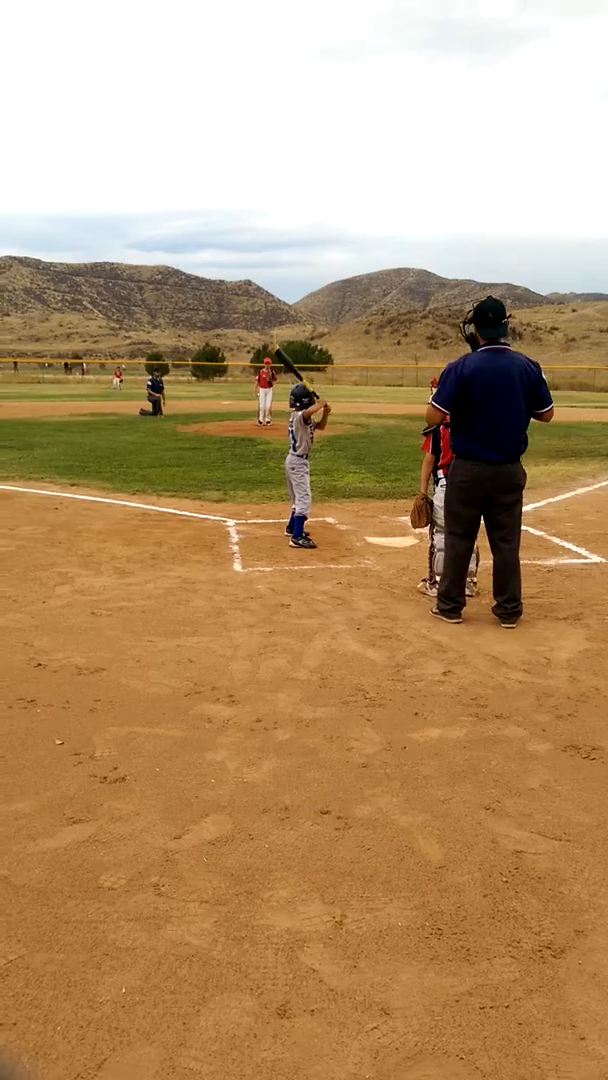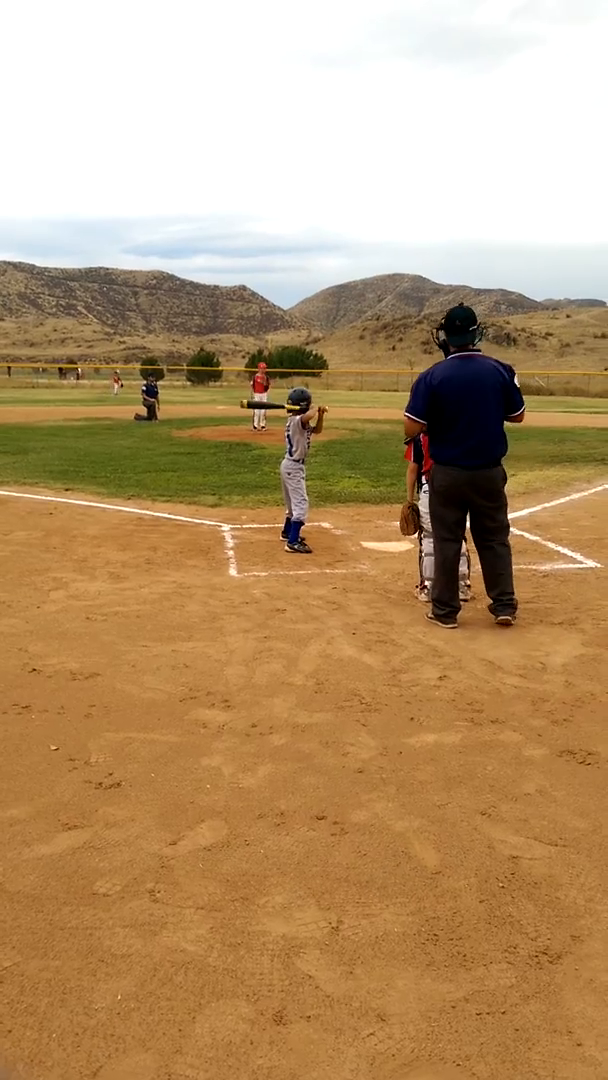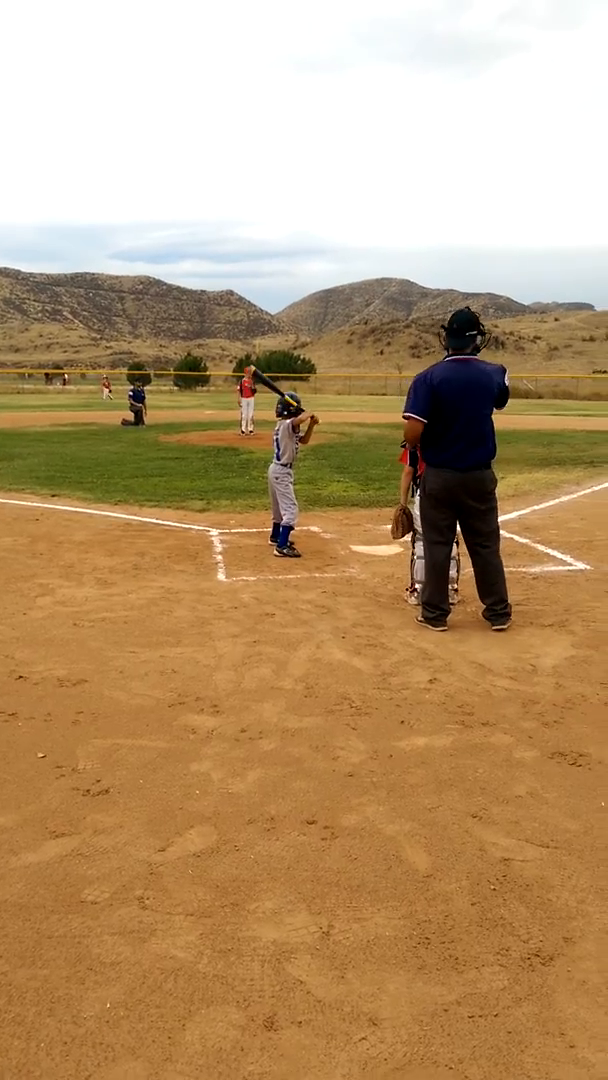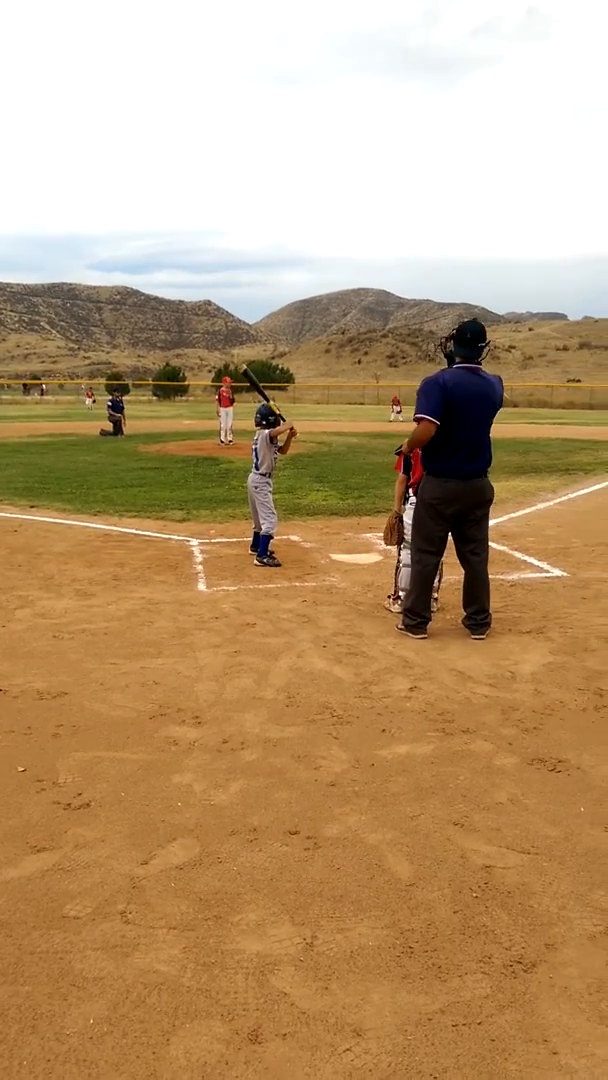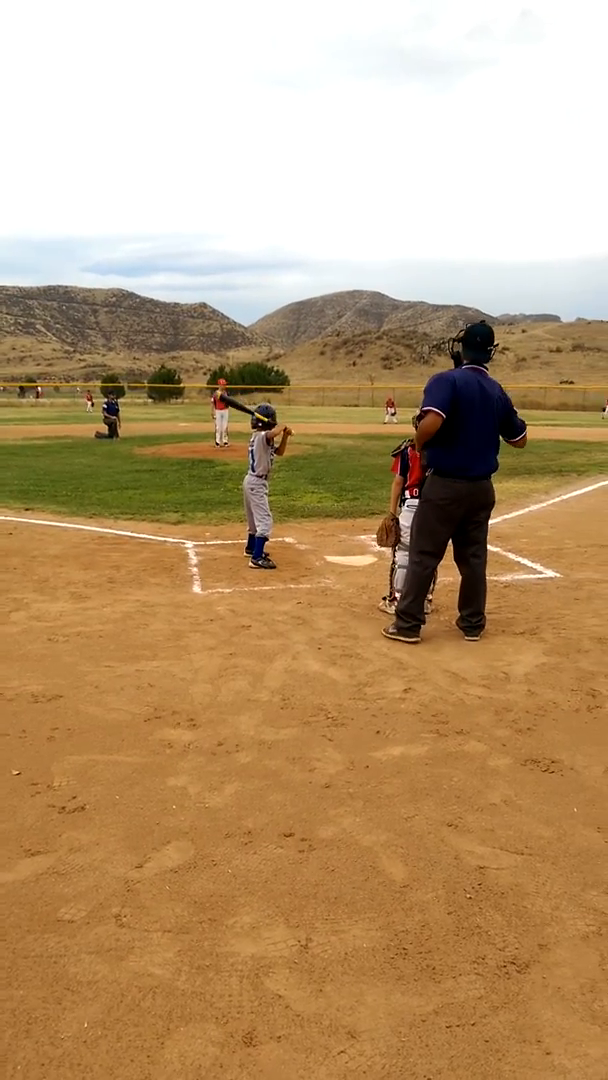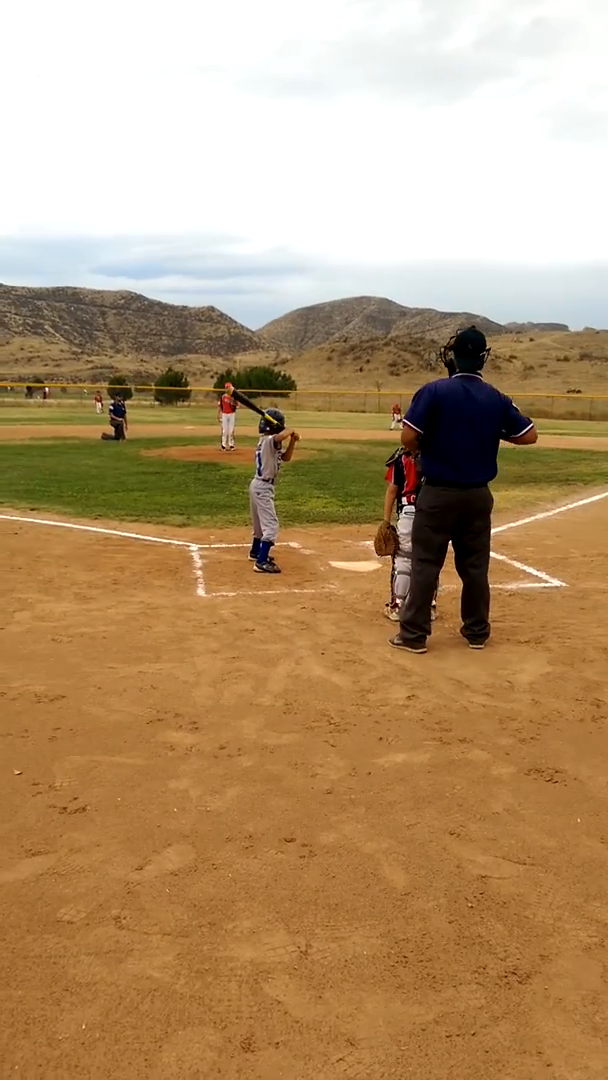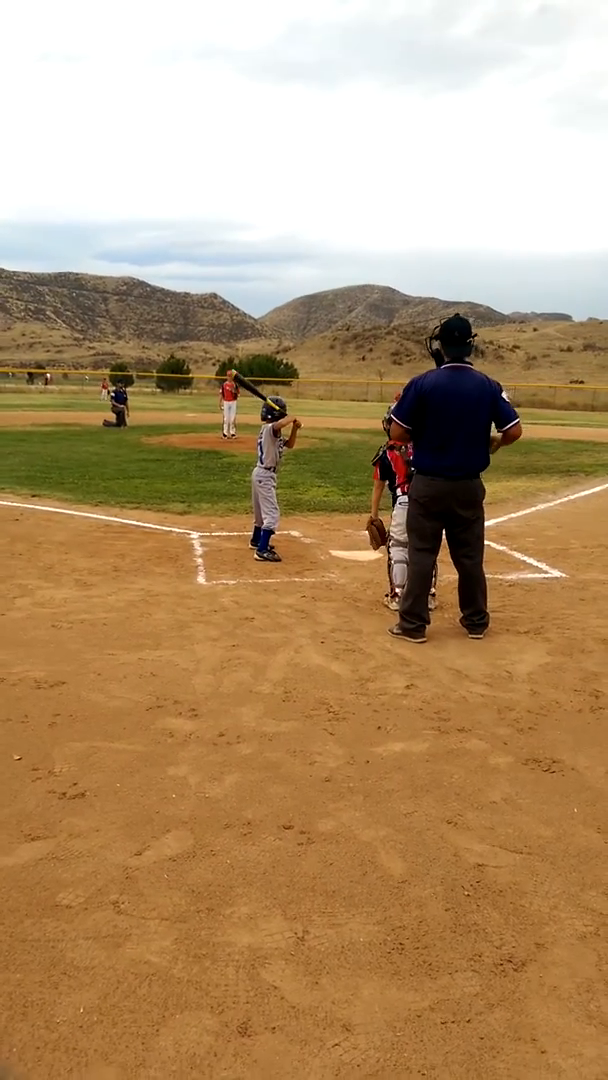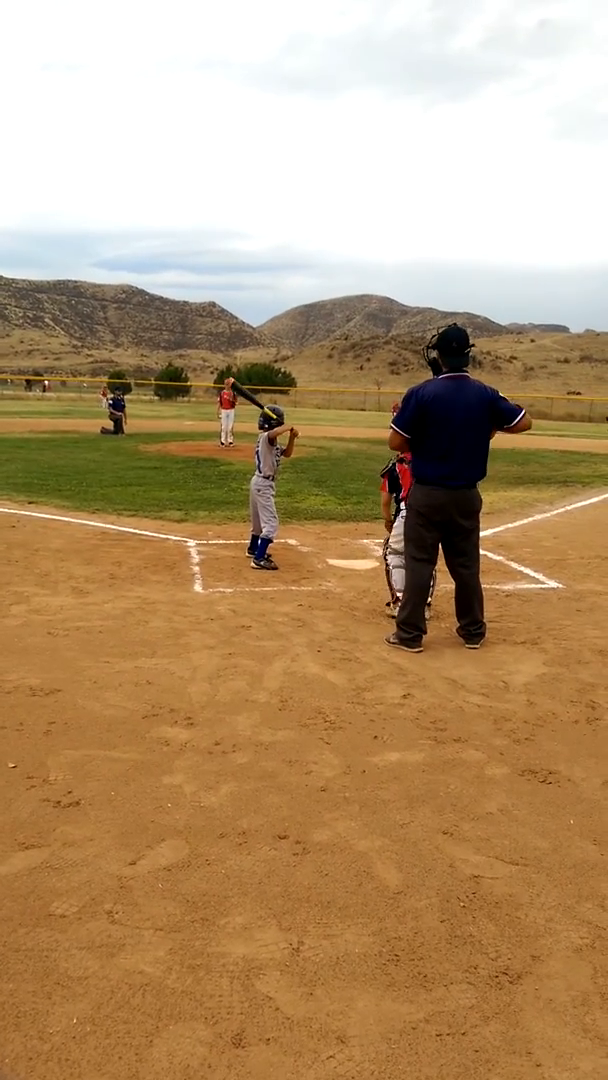
dt=0.4s
person 1, frame 1
left shoulder: (461, 368)
right shoulder: (528, 367)
left elbow: (433, 418)
right elbow: (546, 414)
left hip: (468, 469)
right hip: (509, 469)
left knee: (459, 539)
right knee: (507, 541)
left ankle: (450, 605)
right ankle: (509, 610)
person 1, frame 2
left shoulder: (432, 377)
right shoulder: (501, 371)
left elbow: (412, 429)
right elbow: (517, 415)
left hip: (448, 474)
right hip: (489, 472)
left knee: (447, 543)
right knee: (495, 539)
left ankle: (445, 610)
right ankle: (504, 604)
person 1, frame 3
left shoulder: (430, 378)
right shoulder: (494, 374)
left elbow: (413, 430)
left wrist: (412, 445)
left hip: (440, 476)
right hip: (480, 476)
left knee: (437, 546)
right knee: (486, 546)
left ankle: (435, 613)
right ankle: (498, 612)
person 1, frame 4
left shoulder: (439, 382)
right shoulder: (493, 384)
left elbow: (426, 430)
left wrist: (409, 446)
left hip: (440, 484)
right hip: (478, 484)
left knee: (426, 554)
right knee: (475, 555)
left ankle: (415, 621)
right ankle: (478, 621)
person 1, frame 5
left shoulder: (447, 380)
right shoulder: (498, 393)
left elbow: (430, 424)
right elbow: (520, 440)
left wrist: (418, 443)
left hip: (445, 484)
right hip: (481, 487)
left knee: (424, 555)
right knee: (474, 556)
left ankle: (407, 624)
right ankle: (472, 623)
person 1, frame 6
left shoulder: (434, 391)
right shoulder: (496, 398)
left elbow: (408, 438)
right elbow: (529, 435)
left wrist: (429, 445)
left hip: (438, 493)
right hip: (477, 494)
left knee: (425, 565)
right knee: (475, 565)
left ankle: (414, 634)
right ankle: (476, 631)
person 1, frame 7
left shoulder: (422, 384)
right shoulder: (488, 386)
left elbow: (397, 433)
right elbow: (514, 431)
right wrist: (493, 442)
left hip: (429, 485)
right hip: (469, 485)
left knee: (422, 555)
right knee: (470, 555)
left ankle: (412, 624)
right ankle: (476, 621)
person 1, frame 8
left shoulder: (421, 394)
right shoulder: (485, 394)
left elbow: (396, 443)
right elbow: (524, 422)
right wrist: (491, 425)
left hip: (427, 494)
right hip: (466, 495)
left knee: (419, 564)
right knee: (466, 565)
left ankle: (410, 634)
right ankle: (472, 631)
